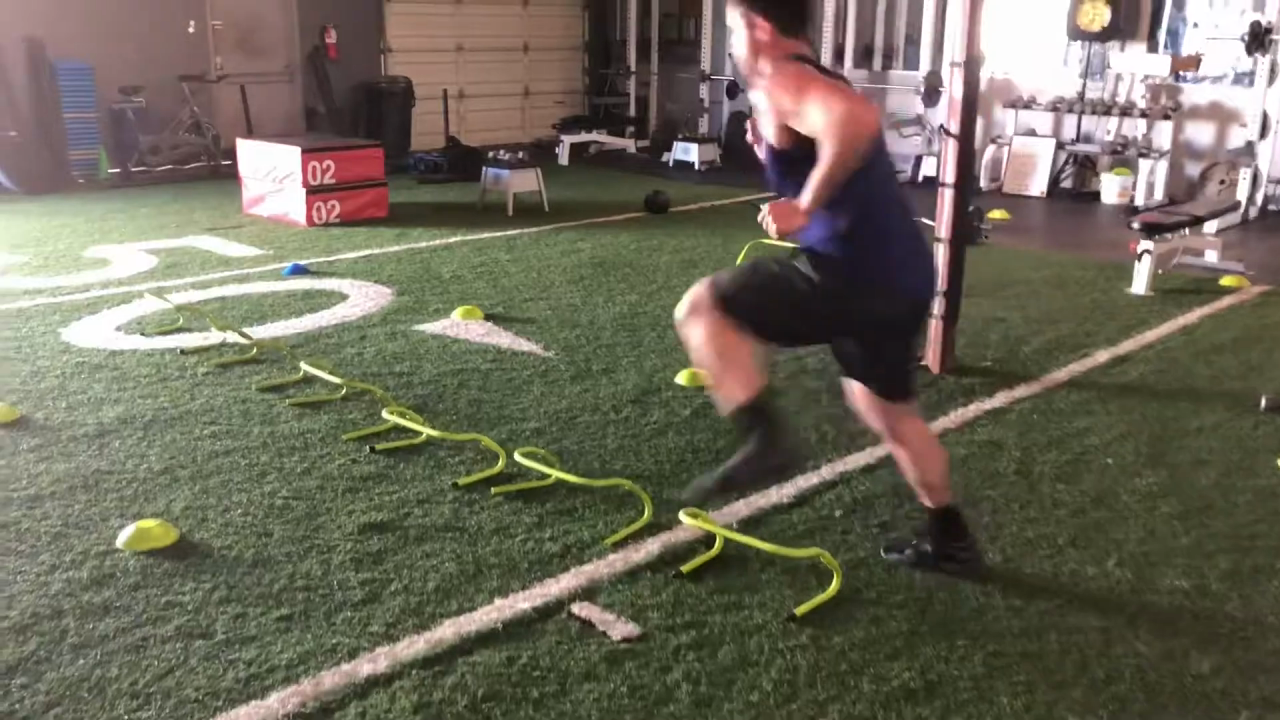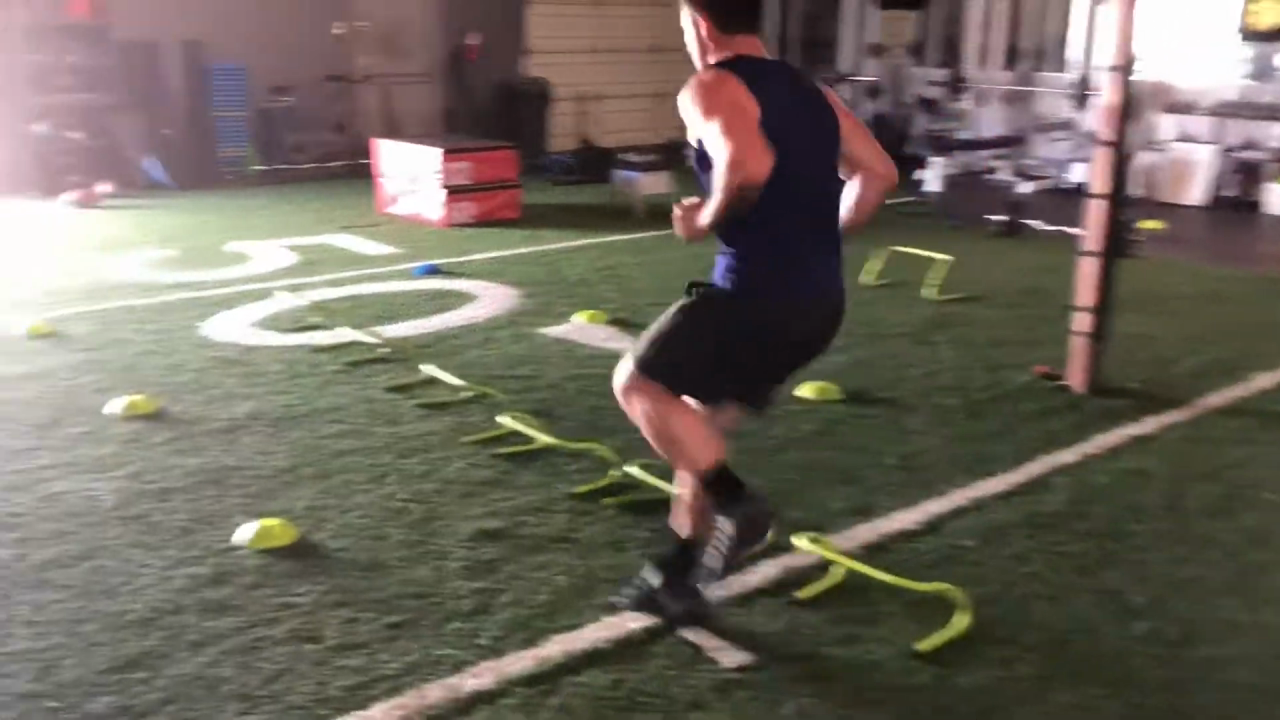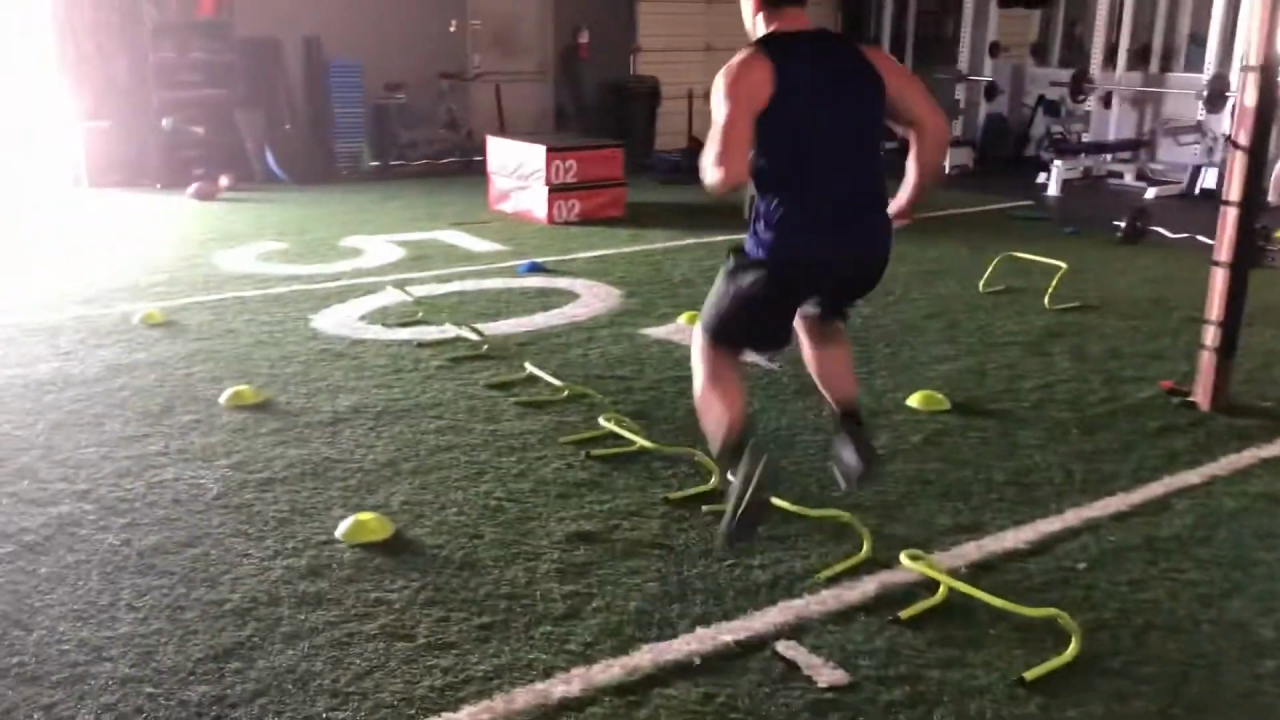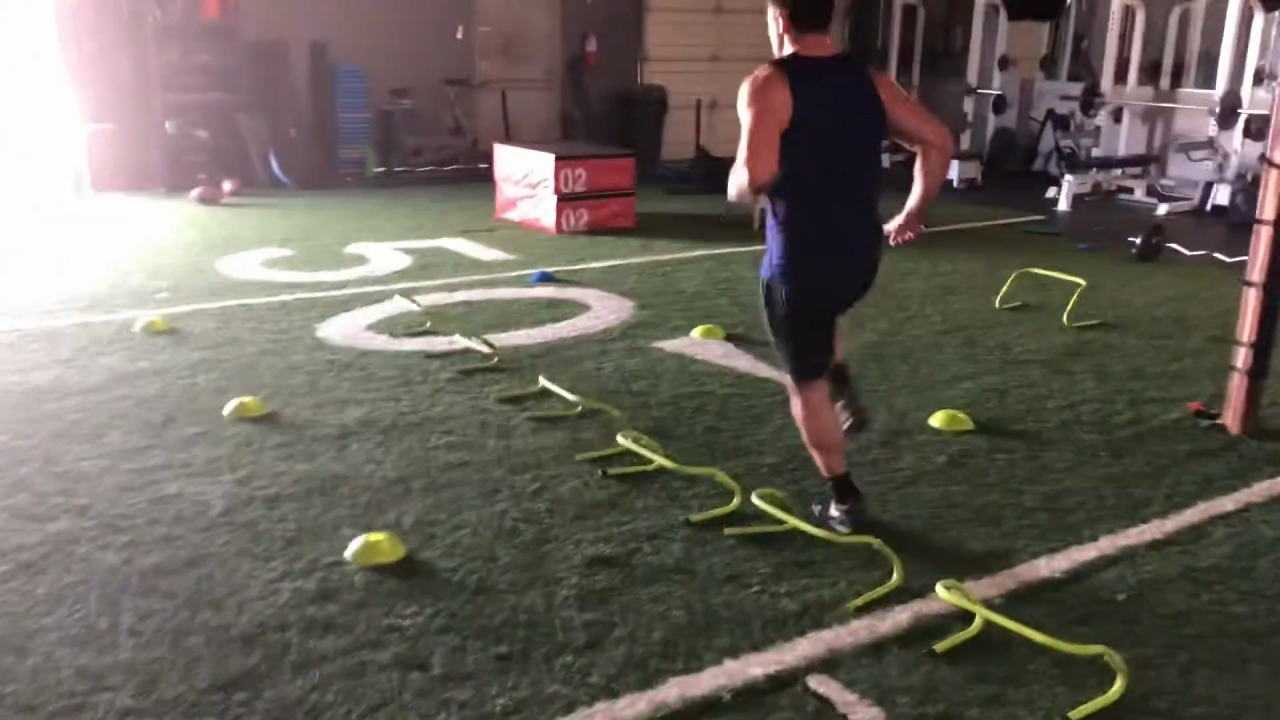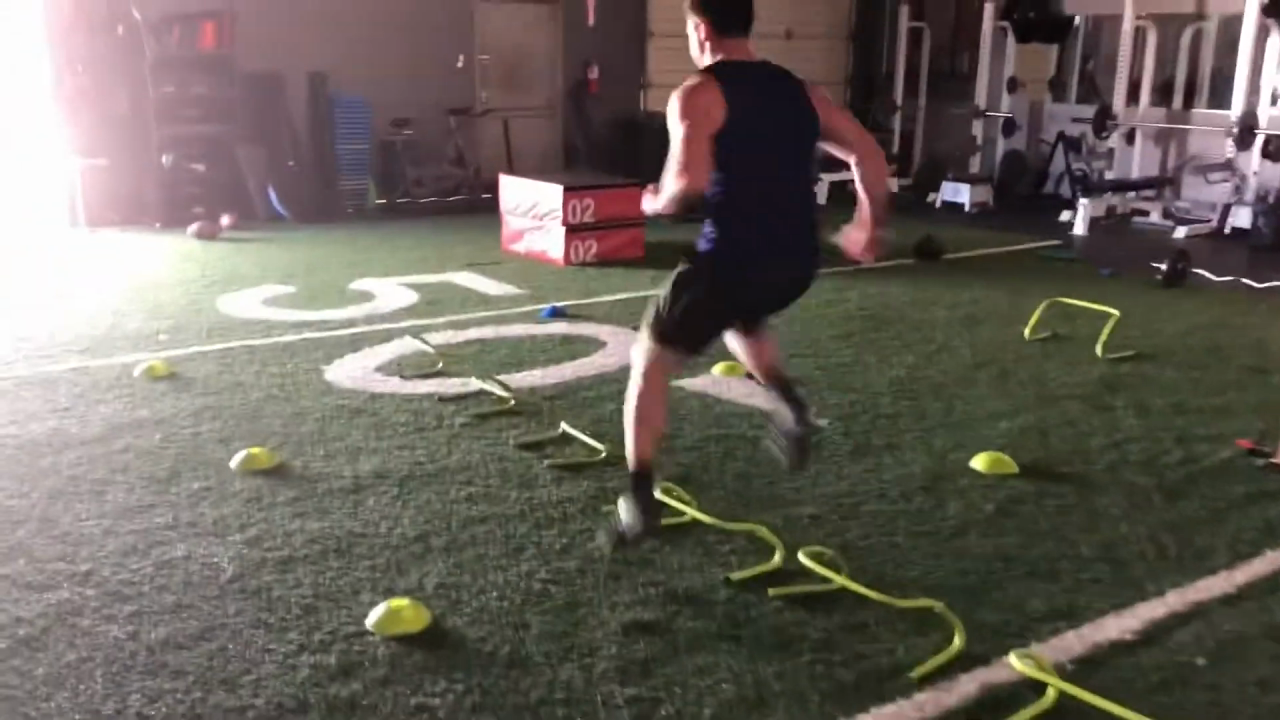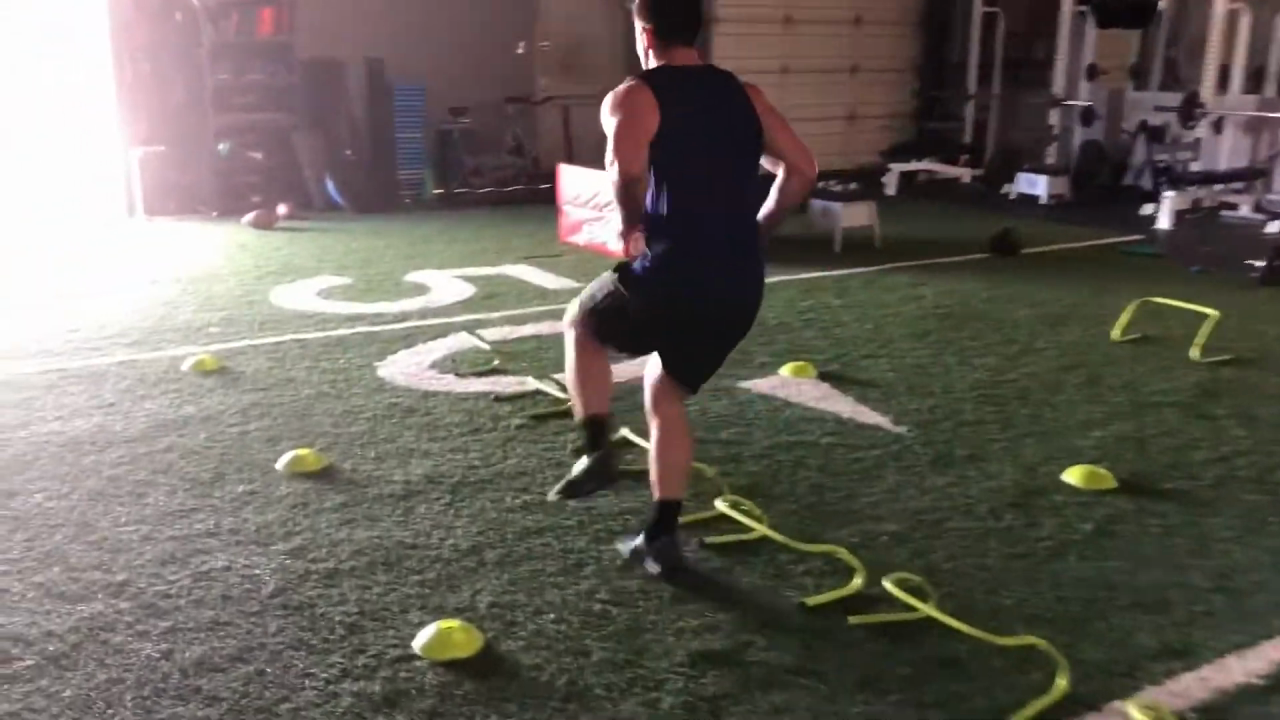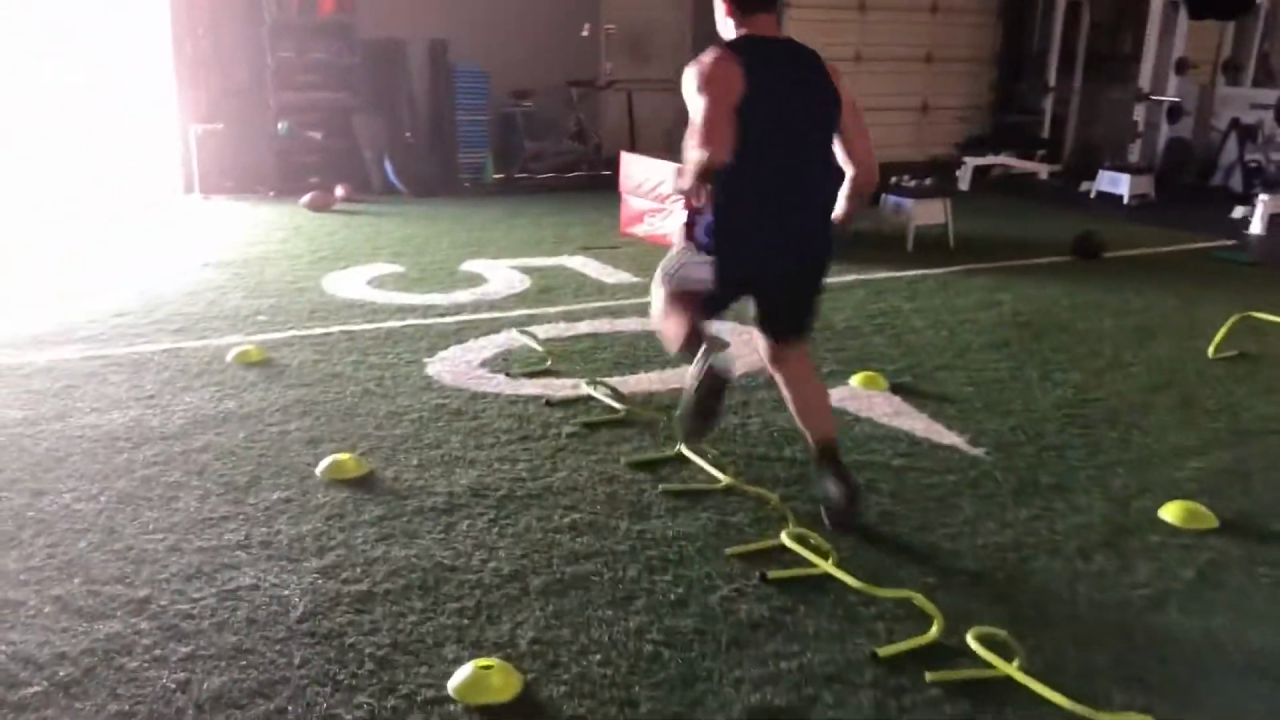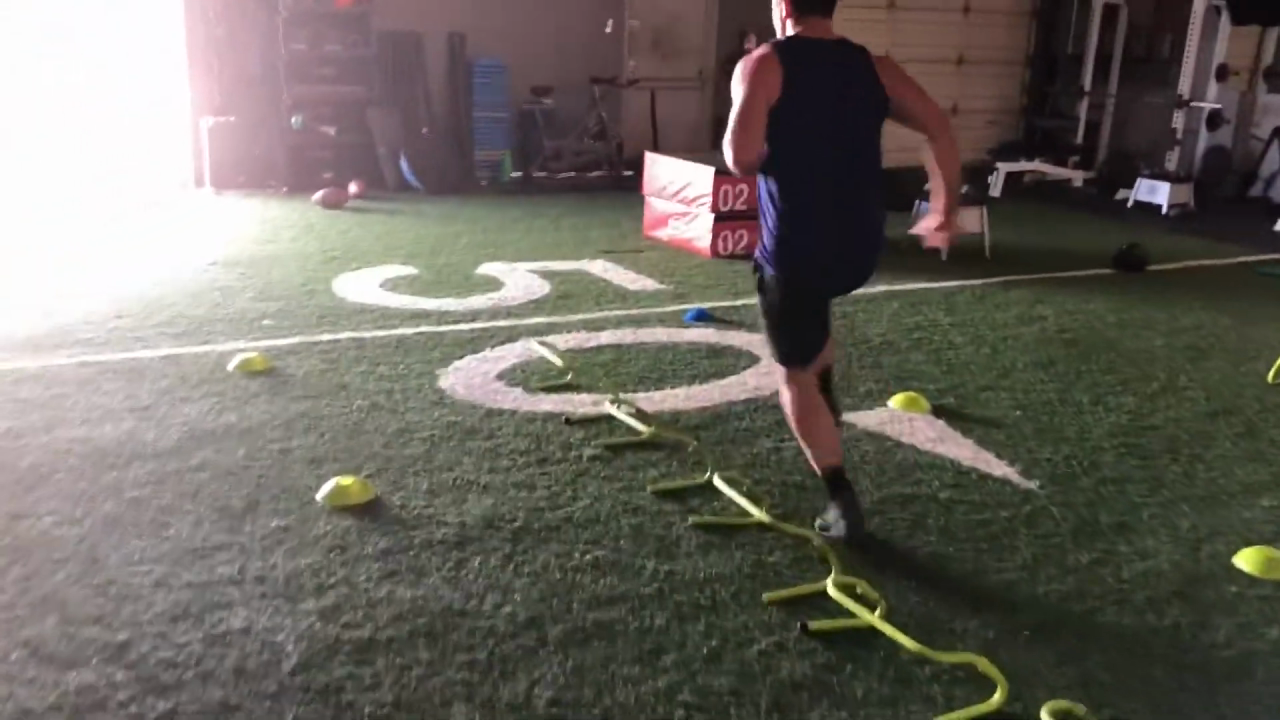
dt=0.4s
person 1, frame 1
left shoulder: (780, 81)
right shoulder: (820, 85)
left elbow: (858, 118)
left wrist: (803, 205)
left hip: (851, 270)
right hip: (907, 273)
left knee: (699, 309)
right knee: (883, 406)
left ankle: (764, 436)
right ankle: (948, 537)
person 1, frame 2
left shoulder: (710, 91)
right shoulder: (814, 94)
left elbow: (750, 163)
right elbow: (879, 177)
left wrist: (709, 218)
left hip: (754, 295)
right hip: (821, 306)
left knee: (638, 384)
right knee: (704, 417)
left ankle: (737, 502)
right ankle: (680, 576)
person 1, frame 3
left shoulder: (749, 69)
right shoulder: (865, 59)
left elbow: (722, 173)
right elbow: (934, 128)
left wrist: (729, 163)
right wrist: (911, 198)
left hip: (788, 250)
right hip: (866, 250)
left knee: (712, 353)
right knee: (815, 314)
left ankle: (743, 469)
right ankle: (852, 432)
person 1, frame 4
left shoulder: (768, 86)
right shoulder: (871, 83)
left elbow: (753, 179)
right elbow: (937, 141)
left wrist: (740, 188)
right wrist: (912, 212)
left hip: (801, 261)
right hip: (860, 260)
left knee: (805, 386)
right knee: (813, 315)
left ankle: (844, 500)
right ankle: (843, 390)
person 1, frame 5
left shoulder: (697, 94)
right shoulder: (797, 89)
left elbow: (690, 181)
right elbow: (867, 154)
left wrist: (661, 201)
right wrist: (868, 222)
left hip: (736, 262)
right hip: (794, 262)
left knee: (652, 361)
right knee: (742, 324)
left ankle: (638, 504)
right ankle: (792, 408)
person 1, frame 6
left shoulder: (632, 99)
right shoulder: (744, 95)
left elbow: (629, 174)
right elbow: (801, 170)
left wrist: (635, 229)
left hip: (673, 279)
right hip: (741, 289)
left knee: (584, 324)
right knee: (665, 395)
left ankle: (597, 454)
right ankle: (662, 535)
person 1, frame 7
left shoulder: (714, 66)
right shoulder: (821, 72)
left elbow: (710, 151)
right elbow: (863, 166)
left wrist: (694, 192)
right wrist: (833, 220)
left hip: (733, 245)
right hip: (804, 247)
left knee: (670, 300)
right knee: (789, 357)
left ankle: (703, 369)
right ankle: (835, 478)
person 1, frame 8
left shoulder: (763, 66)
right shoulder: (876, 68)
left elbow: (740, 156)
right elbow: (940, 131)
left wrist: (755, 169)
right wrist: (944, 210)
left hip: (795, 247)
right hip: (862, 245)
left knee: (798, 377)
left ankle: (843, 503)
right ankle: (826, 386)
